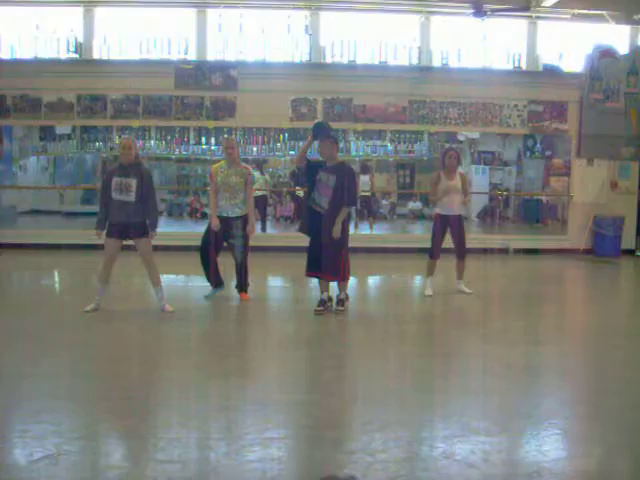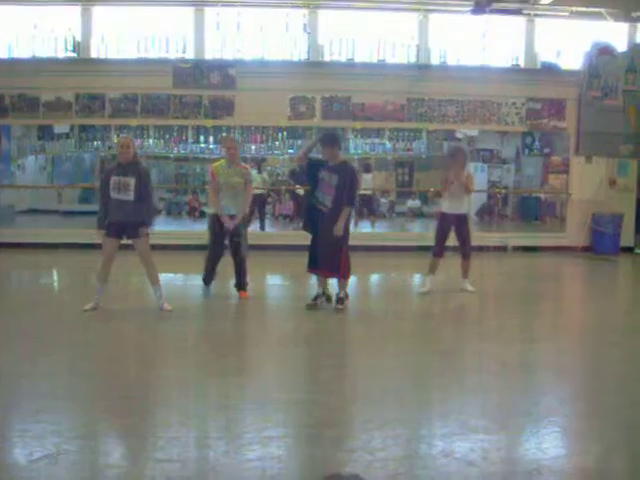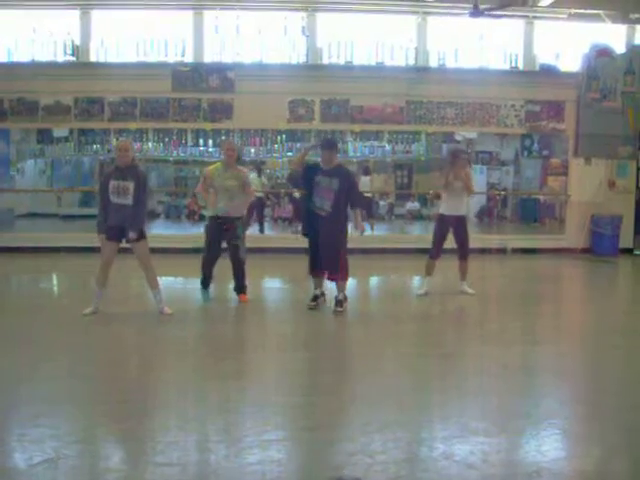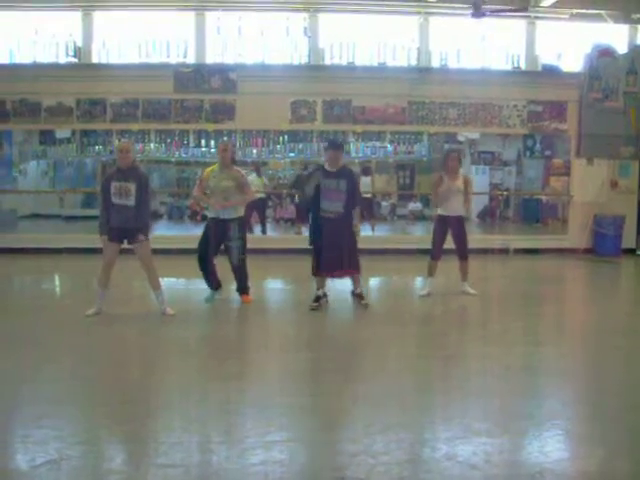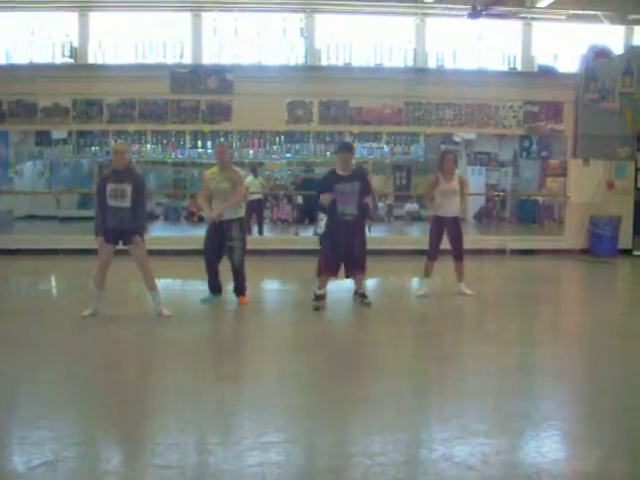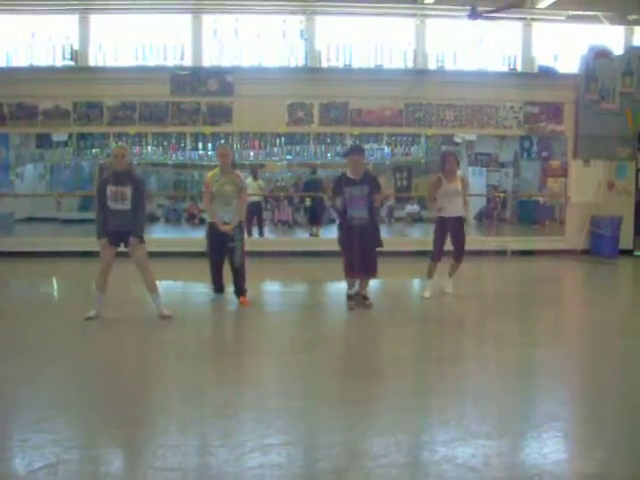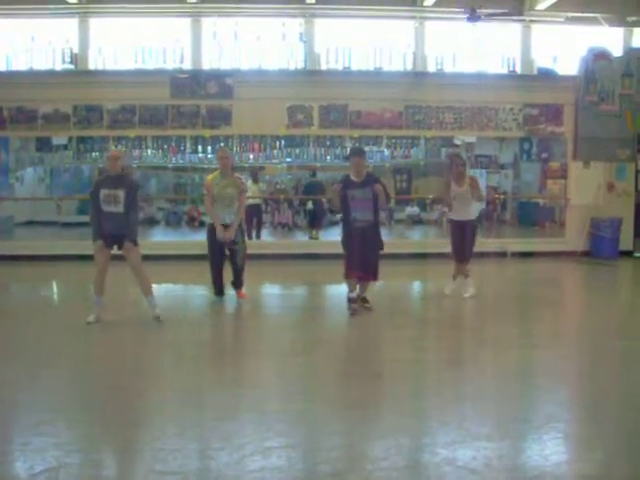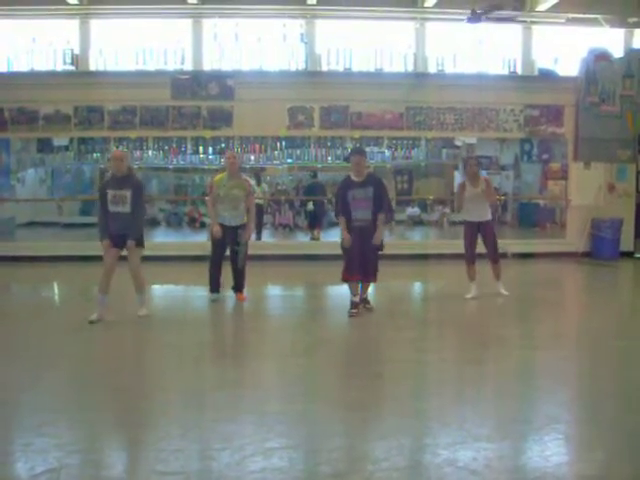
dt=0.3s
person 1, frame 1
left shoulder: (143, 173)
right shoulder: (112, 173)
left elbow: (150, 200)
right elbow: (104, 199)
left wrist: (153, 225)
right wrist: (100, 224)
left hip: (137, 223)
right hip: (116, 223)
left knee: (149, 261)
right knee: (107, 261)
left ankle: (162, 302)
right ankle: (97, 301)
person 1, frame 2
left shoulder: (141, 171)
right shoulder: (110, 172)
left elbow: (147, 199)
right elbow: (104, 199)
left wrist: (146, 223)
right wrist: (101, 223)
left hip: (136, 222)
right hip: (114, 222)
left knee: (147, 260)
right knee: (106, 260)
left ankle: (161, 301)
right ankle: (96, 300)
person 1, frame 3
left shoulder: (139, 175)
right shoulder: (108, 176)
left elbow: (142, 204)
right elbow: (103, 204)
left wrist: (136, 228)
right wrist: (101, 228)
left hip: (134, 227)
right hip: (112, 226)
left knee: (147, 264)
right knee: (104, 264)
left ankle: (161, 305)
right ankle: (95, 305)
person 1, frame 4
left shoulder: (141, 177)
right shoulder: (109, 177)
left elbow: (145, 205)
right elbow: (104, 205)
left wrist: (144, 230)
right wrist: (103, 230)
left hip: (135, 227)
right hip: (114, 227)
left knee: (149, 265)
right knee: (106, 265)
left ankle: (163, 305)
right ankle: (98, 306)
person 1, frame 5
left shoulder: (137, 178)
right shoulder: (105, 179)
left elbow: (141, 207)
right elbow: (100, 207)
left wrist: (140, 231)
right wrist: (98, 231)
left hip: (131, 229)
right hip: (110, 229)
left knee: (144, 266)
right knee: (102, 266)
left ankle: (159, 306)
right ankle: (94, 306)
person 1, frame 6
left shoulder: (136, 181)
right shoulder: (104, 181)
left elbow: (140, 209)
right elbow: (100, 209)
left wrist: (136, 233)
right wrist: (101, 234)
left hip: (131, 231)
right hip: (111, 231)
left knee: (144, 267)
right knee: (104, 268)
left ankle: (159, 307)
right ankle: (97, 308)
person 1, frame 7
left shoulder: (130, 184)
right shoulder: (99, 184)
left elbow: (133, 212)
right elbow: (94, 212)
left wrist: (130, 237)
right wrist: (96, 236)
left hip: (125, 233)
right hip: (105, 234)
left knee: (138, 268)
right knee: (100, 271)
left ankle: (154, 308)
right ankle: (98, 311)
person 1, frame 8
left shoulder: (136, 184)
right shoulder: (106, 185)
left elbow: (140, 212)
right elbow: (103, 212)
left wrist: (133, 236)
right wrist: (104, 236)
left hip: (133, 234)
right hip: (113, 234)
left knee: (135, 270)
right knee: (107, 270)
left ankle: (142, 305)
right ankle: (100, 310)
person 2, frame 1
left shoulder: (346, 171)
right shoulder: (319, 167)
left elbow: (349, 202)
right elbow: (299, 161)
left wrist: (338, 223)
right wrist: (310, 140)
left hip: (336, 224)
right hip: (318, 223)
left knee: (339, 260)
right knee: (319, 260)
left ankle: (342, 296)
right ankle: (325, 297)
person 2, frame 2
left shoulder: (348, 171)
right shoulder: (321, 166)
left elbow: (349, 202)
right elbow: (301, 158)
left wrist: (341, 222)
right wrist: (315, 142)
left hip: (337, 221)
right hip: (319, 220)
left knee: (339, 258)
right knee: (318, 256)
left ankle: (342, 294)
right ankle: (322, 293)
person 2, frame 3
left shoulder: (345, 174)
right shoulder: (313, 169)
left elbow: (354, 199)
right elbow: (294, 168)
left wrist: (358, 220)
right wrist: (307, 150)
left hip: (336, 224)
right hip: (315, 222)
left knee: (338, 259)
right knee: (316, 258)
left ankle: (340, 297)
right ankle: (318, 292)
person 2, frame 4
left shoulder: (349, 174)
right shoulder: (317, 173)
left elbow: (355, 200)
right elbow: (307, 195)
left wrist: (356, 220)
right wrist: (312, 183)
left hip: (344, 223)
right hip: (322, 223)
left knee: (350, 257)
right knee: (320, 258)
left ankle: (357, 291)
right ankle: (320, 293)
person 2, frame 5
left shoulder: (361, 174)
right shoulder: (330, 177)
left elbow: (368, 195)
right elbow: (321, 200)
left wrist: (369, 201)
right wrist: (324, 199)
left hip: (356, 224)
right hip: (335, 224)
left knee: (359, 258)
right knee: (328, 258)
left ankle: (360, 290)
right ankle: (320, 293)
person 2, frame 6
left shoulder: (371, 179)
right shoulder: (341, 181)
left elbow: (376, 205)
right elbow: (337, 207)
left wrist: (378, 200)
right wrist: (338, 202)
left hip: (368, 227)
right hip: (348, 228)
left knee: (368, 261)
right knee: (351, 261)
left ankle: (361, 292)
right ankle: (351, 292)
person 2, frame 7
left shoulder: (374, 181)
right shoulder: (344, 183)
left elbow: (383, 205)
right elbow: (338, 207)
left wrist: (380, 194)
right wrist: (336, 195)
left hip: (371, 230)
right hip: (351, 230)
left knee: (369, 263)
right knee: (352, 262)
left ankle: (362, 295)
right ankle: (352, 296)
person 2, frame 8
left shoulder: (376, 182)
right shoulder: (344, 184)
left elbow: (384, 208)
right elbow: (340, 211)
left wrist: (380, 230)
right wrist: (343, 231)
left hip: (371, 232)
right hip: (352, 232)
left knee: (369, 265)
right knee: (351, 265)
left ankle: (363, 296)
right ankle: (354, 300)
person 3, frame 1
left shoulder: (246, 170)
right shoulder: (215, 169)
left elbow: (250, 197)
right elbow: (213, 195)
left wrist: (251, 221)
right wrist: (213, 217)
left hip: (239, 217)
right hip: (219, 217)
left knee: (240, 255)
right knee: (207, 251)
left ankle: (243, 289)
right ankle: (216, 284)
person 3, frame 2
left shoulder: (245, 170)
right shoulder: (216, 168)
left elbow: (248, 196)
right elbow: (213, 194)
left wrist: (239, 218)
right wrist: (223, 217)
left hip: (239, 216)
right hip: (219, 216)
left knee: (240, 254)
right knee: (216, 251)
left ankle: (241, 287)
right ankle: (207, 282)
person 3, frame 3
left shoulder: (242, 173)
right shoulder: (211, 171)
left elbow: (250, 196)
right elbow: (201, 191)
left wrist: (237, 208)
right wrist: (214, 205)
left hip: (236, 219)
right hip: (216, 217)
left knee: (238, 256)
right knee: (211, 253)
left ankle: (241, 290)
right ankle: (204, 286)
person 3, frame 4
left shoulder: (238, 174)
right shoulder: (209, 173)
left elbow: (249, 195)
right elbow: (196, 193)
left wrist: (229, 204)
right wrist: (211, 203)
left hip: (235, 219)
right hip: (215, 219)
left knee: (237, 257)
right knee: (205, 254)
left ankle: (244, 291)
right ankle: (214, 287)
person 3, frame 5
left shoulder: (236, 174)
right shoulder: (209, 175)
left elbow: (240, 196)
right elbow: (202, 197)
left wrist: (219, 212)
right wrist: (208, 213)
left hip: (235, 220)
right hip: (215, 220)
left knee: (237, 258)
right knee: (210, 257)
left ankle: (240, 292)
right ankle: (215, 292)
person 3, frame 6
left shoulder: (238, 178)
right shoulder: (210, 177)
left elbow: (243, 203)
right elbow: (206, 202)
left wrist: (233, 224)
right wrist: (219, 224)
left hip: (235, 223)
right hip: (215, 223)
left knee: (237, 259)
right knee: (215, 260)
left ankle: (241, 293)
right ankle: (218, 291)
person 3, frame 7
left shoulder: (239, 181)
right shoulder: (210, 180)
left elbow: (242, 206)
right elbow: (208, 205)
left wrist: (232, 228)
right wrist: (218, 228)
left hip: (235, 224)
right hip: (216, 225)
left knee: (239, 258)
right knee: (216, 261)
left ankle: (238, 286)
right ankle: (218, 293)
person 3, frame 8
left shoulder: (246, 182)
right shoulder: (217, 181)
left elbow: (251, 207)
right elbow: (210, 203)
left wrist: (250, 228)
right wrist: (215, 224)
left hip: (239, 226)
right hip: (220, 225)
left knee: (239, 260)
right knee: (216, 259)
left ankle: (239, 290)
right ankle: (214, 290)
person 4, frame 1
left shoulder: (462, 177)
right shoulder: (438, 177)
left elbow: (467, 194)
right elbow: (432, 199)
left wrist: (465, 200)
right wrist: (442, 194)
left hip: (457, 217)
right hip: (441, 216)
left knee: (461, 251)
right knee: (435, 250)
left ankle: (460, 283)
right ankle: (429, 284)
person 4, frame 2
left shoulder: (467, 175)
right shoulder: (447, 174)
left elbow: (469, 191)
right elbow: (443, 191)
left wrist: (460, 179)
right wrist: (451, 178)
left hip: (461, 216)
right hip: (446, 215)
left knee: (466, 250)
right knee: (438, 250)
left ankle: (465, 282)
right ankle: (428, 282)
person 4, frame 3
left shoulder: (466, 176)
right shoulder: (447, 174)
left elbow: (470, 191)
right elbow: (444, 188)
left wrist: (462, 177)
right wrist: (453, 176)
left hip: (460, 217)
right hip: (444, 216)
left knee: (464, 252)
right knee: (435, 251)
left ankle: (463, 284)
right ankle: (426, 284)
person 4, frame 4
left shoulder: (465, 179)
right shoulder: (440, 178)
left elbow: (468, 198)
right elbow: (435, 201)
left wrist: (467, 206)
right wrist: (440, 200)
left hip: (458, 218)
right hip: (442, 217)
left knee: (463, 252)
right knee: (436, 251)
left ankle: (465, 285)
right ankle: (428, 285)
person 4, frame 5
left shoulder: (460, 180)
right shoulder: (435, 179)
left elbow: (463, 197)
right elbow: (428, 198)
left wrist: (463, 206)
right wrist: (432, 205)
left hip: (454, 218)
right hip: (438, 218)
left knee: (459, 253)
right knee: (432, 252)
left ankle: (461, 285)
right ankle: (425, 285)
person 4, frame 6
left shoulder: (462, 180)
right shoulder: (439, 180)
left elbow: (464, 197)
right elbow: (431, 198)
left wrist: (466, 206)
right wrist: (436, 206)
left hip: (458, 219)
right hip: (443, 219)
left knee: (459, 253)
right knee: (437, 253)
left ankle: (448, 281)
right ankle: (428, 286)
person 4, frame 7
left shoulder: (471, 180)
right shoulder: (449, 183)
left elbow: (481, 198)
right elbow: (447, 204)
left wrist: (475, 194)
right wrist: (449, 202)
left hip: (470, 220)
right hip: (455, 221)
left knee: (466, 254)
right knee: (459, 255)
left ankle: (453, 281)
right ankle: (470, 285)
person 4, frame 8
left shoulder: (486, 181)
right shoulder: (463, 185)
left elbow: (493, 200)
right elbow: (458, 208)
left wrist: (487, 192)
right wrist: (459, 199)
left hip: (486, 221)
right hip: (470, 222)
left knee: (494, 254)
right knee: (469, 256)
left ankle: (499, 285)
right ankle: (473, 288)
